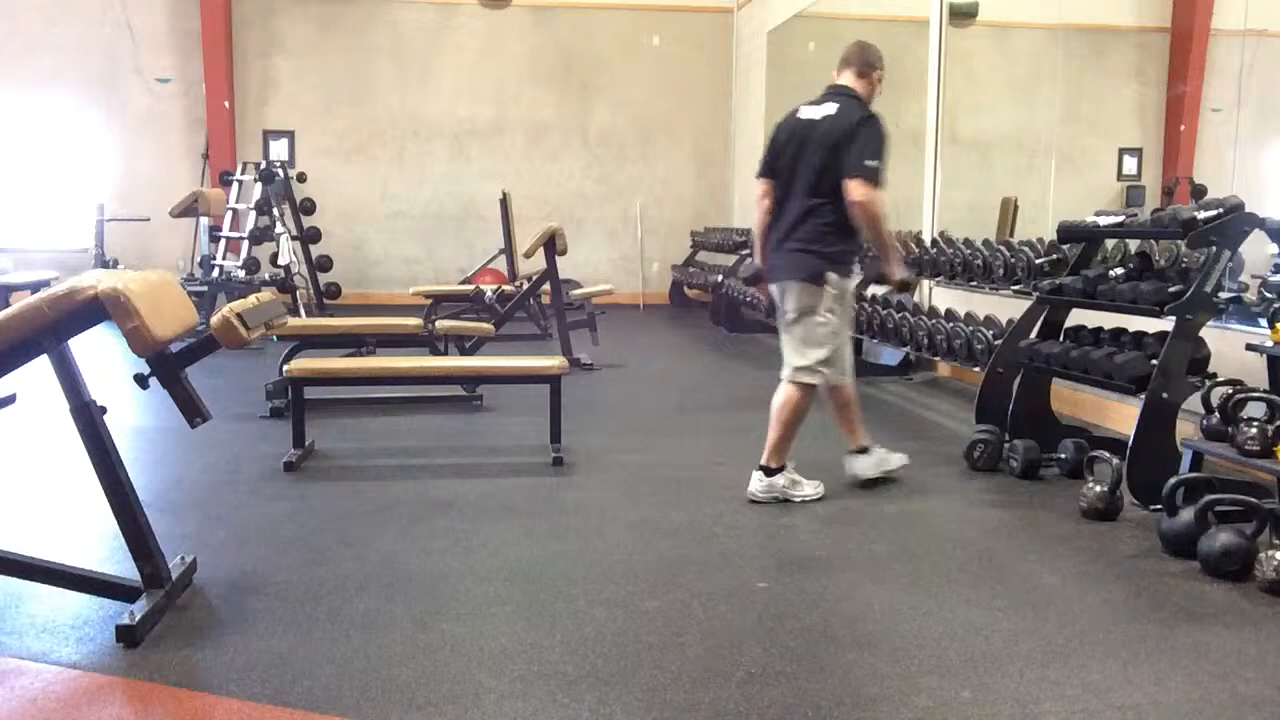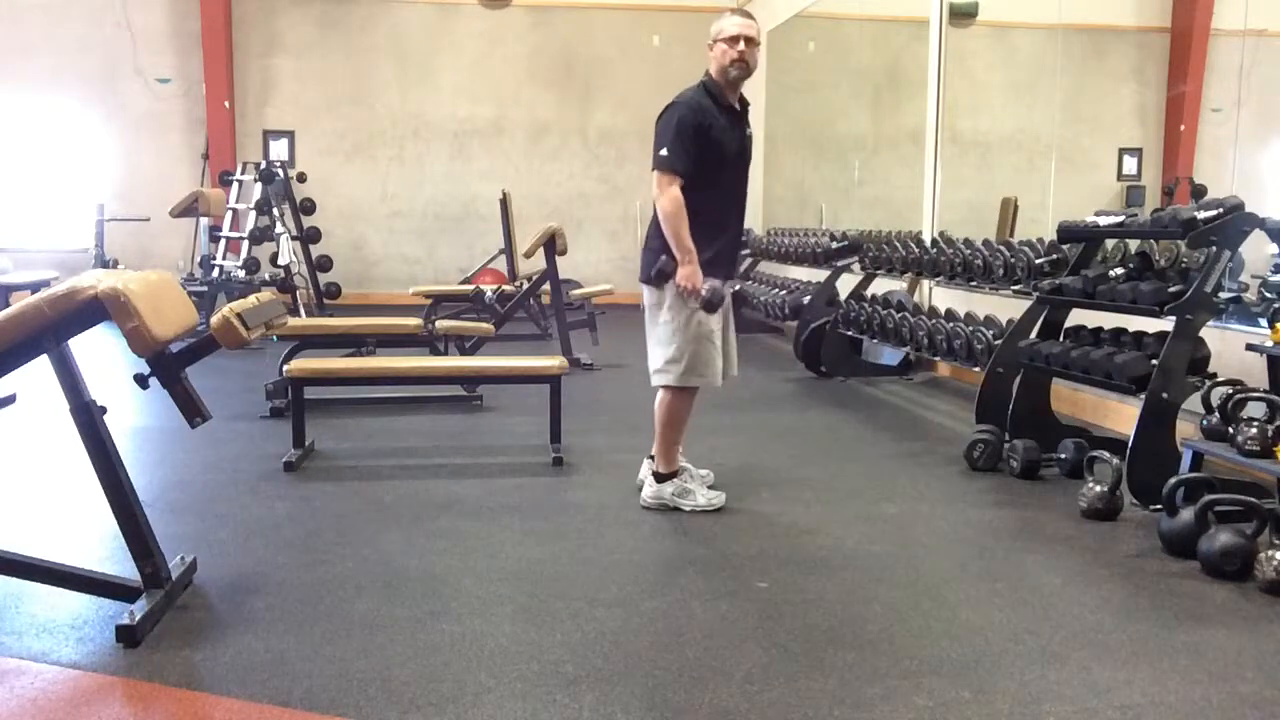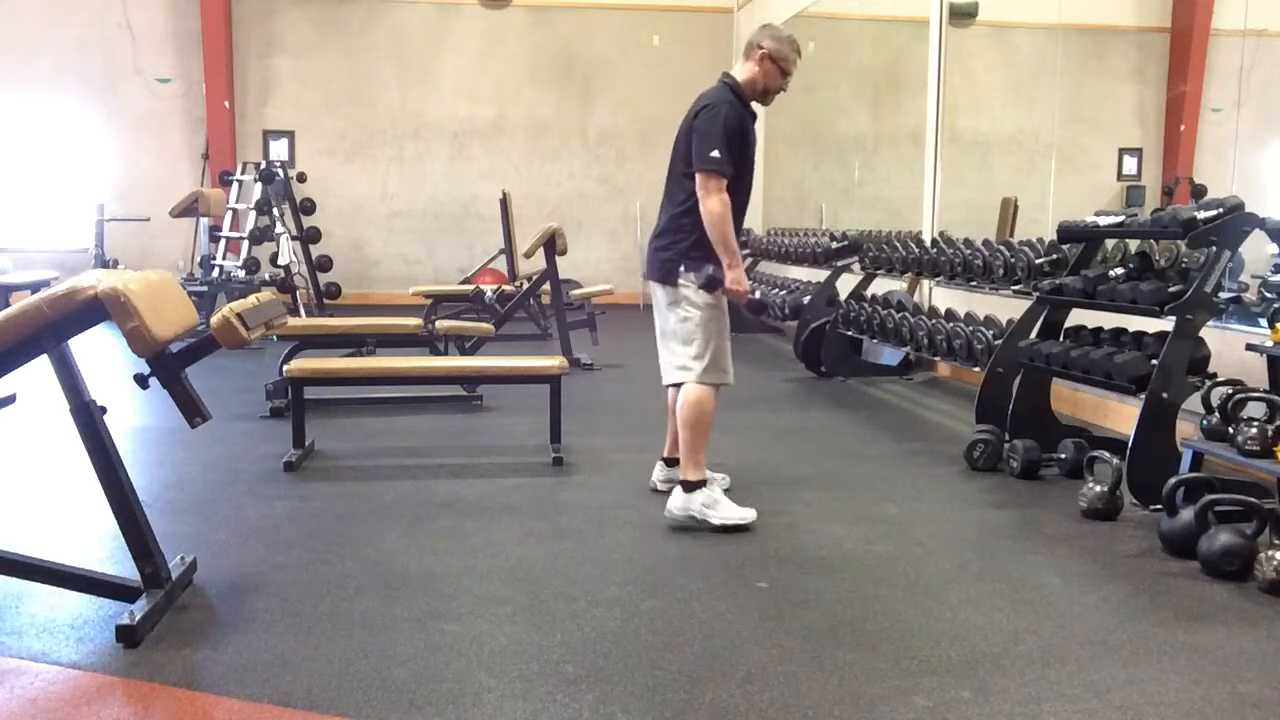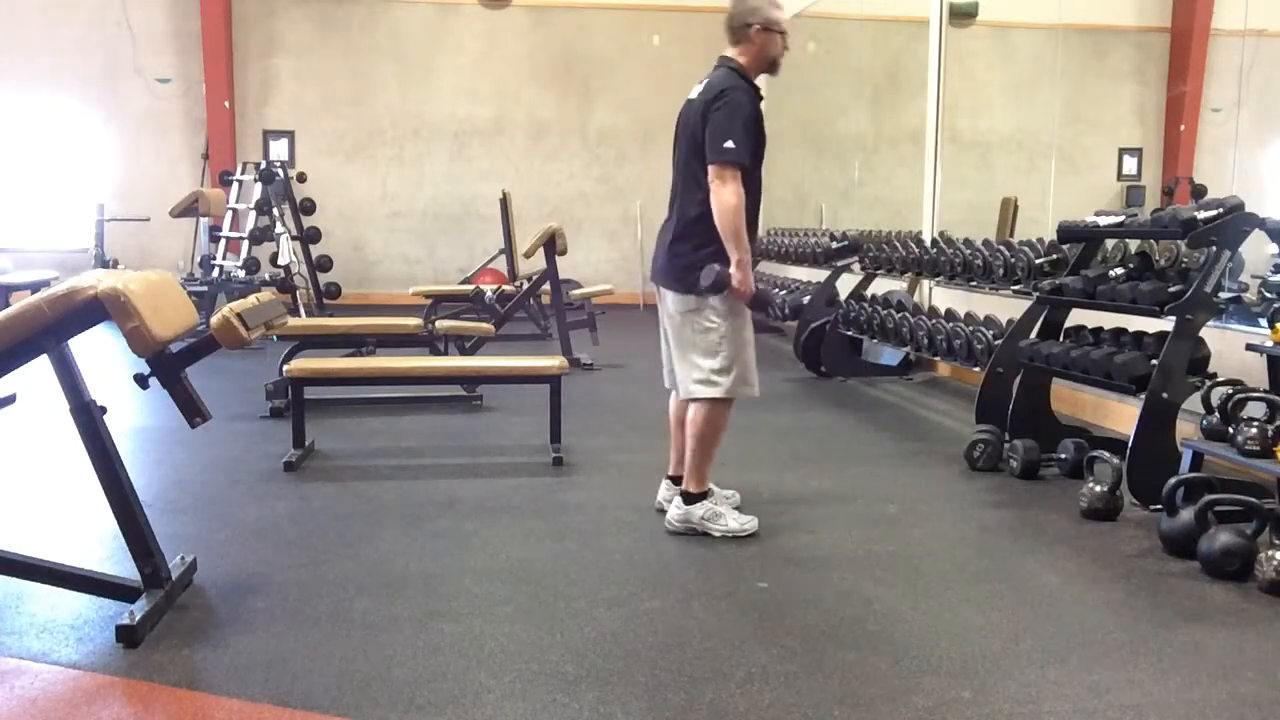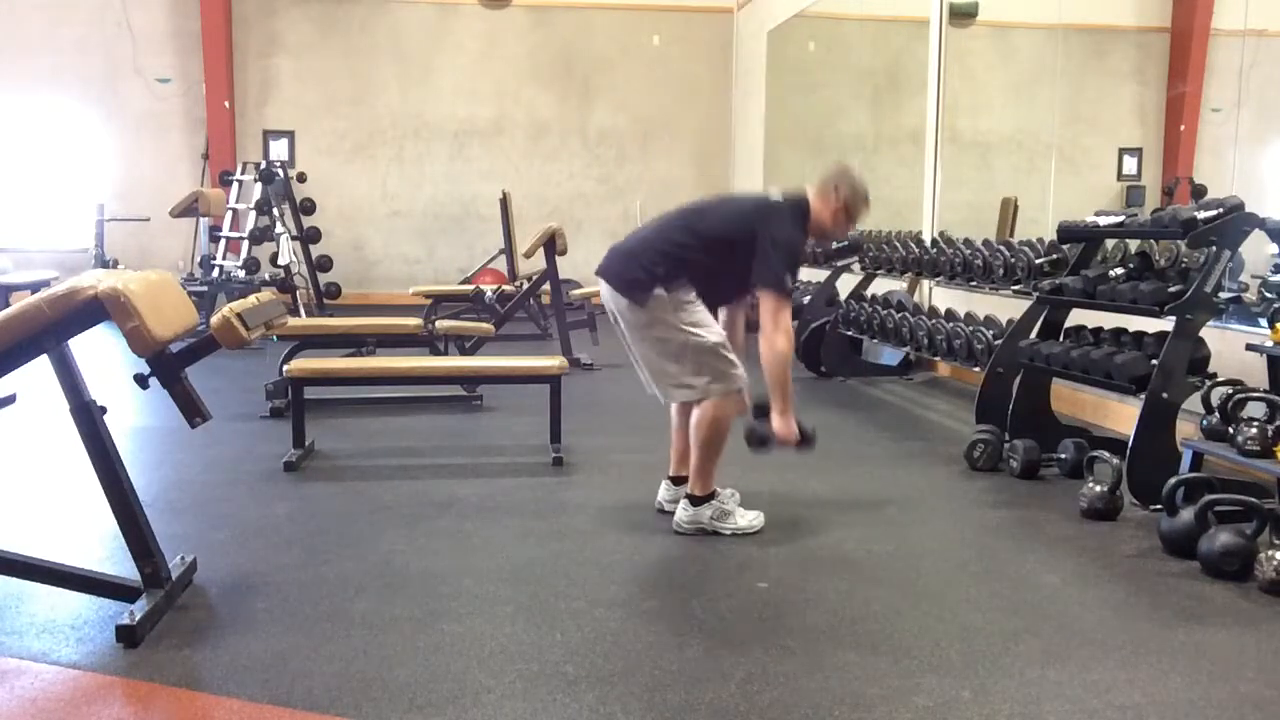
dt=1s
person 1, frame 1
left shoulder: (793, 119)
right shoulder: (862, 122)
left elbow: (764, 195)
right elbow: (860, 197)
left wrist: (761, 259)
right wrist: (890, 257)
left hip: (783, 261)
right hip: (821, 265)
left knee: (831, 364)
right knee: (805, 372)
left ankle: (862, 453)
right ankle: (770, 473)
person 1, frame 2
left shoulder: (739, 113)
right shoulder: (689, 110)
right elbow: (665, 189)
right wrist: (686, 261)
left hip: (715, 268)
right hip: (685, 271)
left knee: (687, 371)
right knee: (682, 373)
left ankle: (661, 459)
right ankle: (664, 479)
person 1, frame 3
left shoulder: (730, 108)
right shoulder: (721, 109)
right elbow: (711, 193)
left wrist: (725, 262)
right wrist: (733, 265)
left hip: (682, 260)
right hip: (690, 263)
left knee: (687, 369)
right knee: (702, 372)
left ankle: (673, 464)
right ankle: (692, 489)
person 1, frame 4
left shoulder: (709, 88)
right shoulder: (735, 95)
right elbow: (724, 184)
right wrist: (740, 262)
left hip: (678, 261)
right hip: (706, 268)
left knee: (691, 382)
right knee: (718, 386)
left ankle: (678, 482)
right ankle: (693, 500)
person 1, frame 5
left shoulder: (771, 213)
right shoulder: (784, 229)
left elbow: (733, 304)
right elbow: (775, 330)
left wrist: (733, 376)
right wrist: (782, 414)
left hip: (627, 275)
right hip: (647, 284)
left knee: (697, 379)
right knee: (718, 387)
left ankle: (677, 484)
right ankle: (699, 505)
